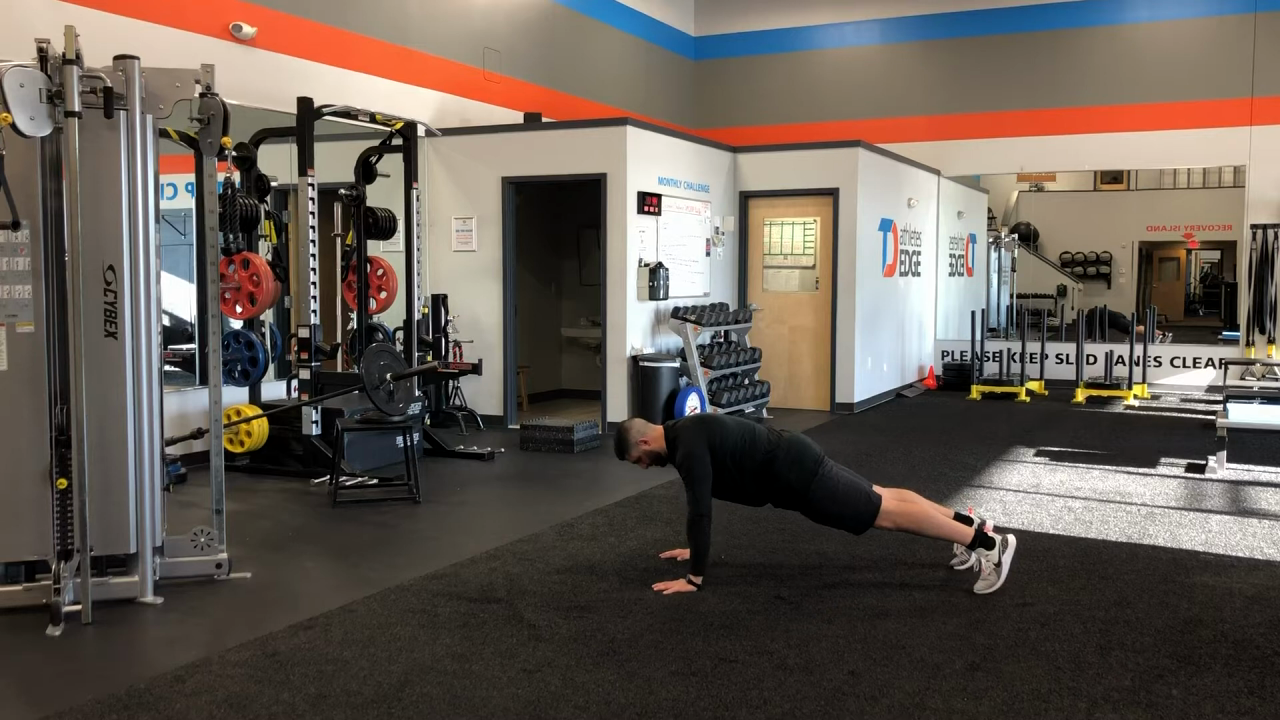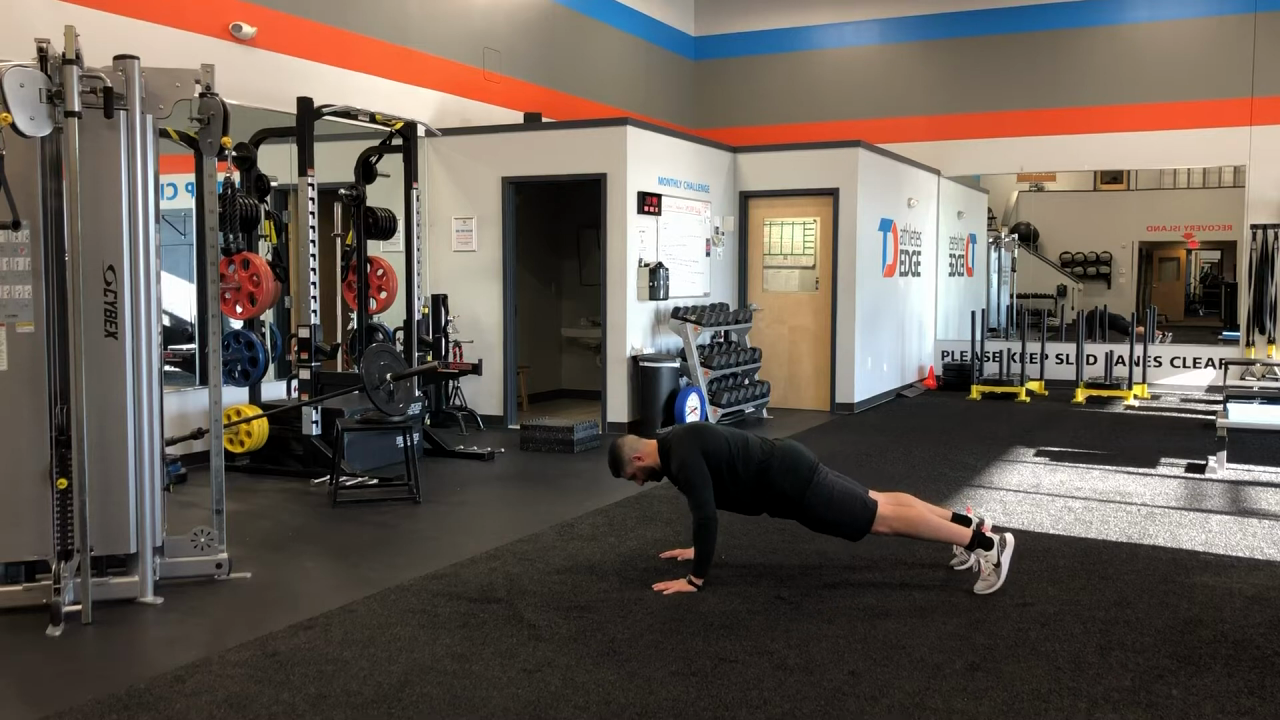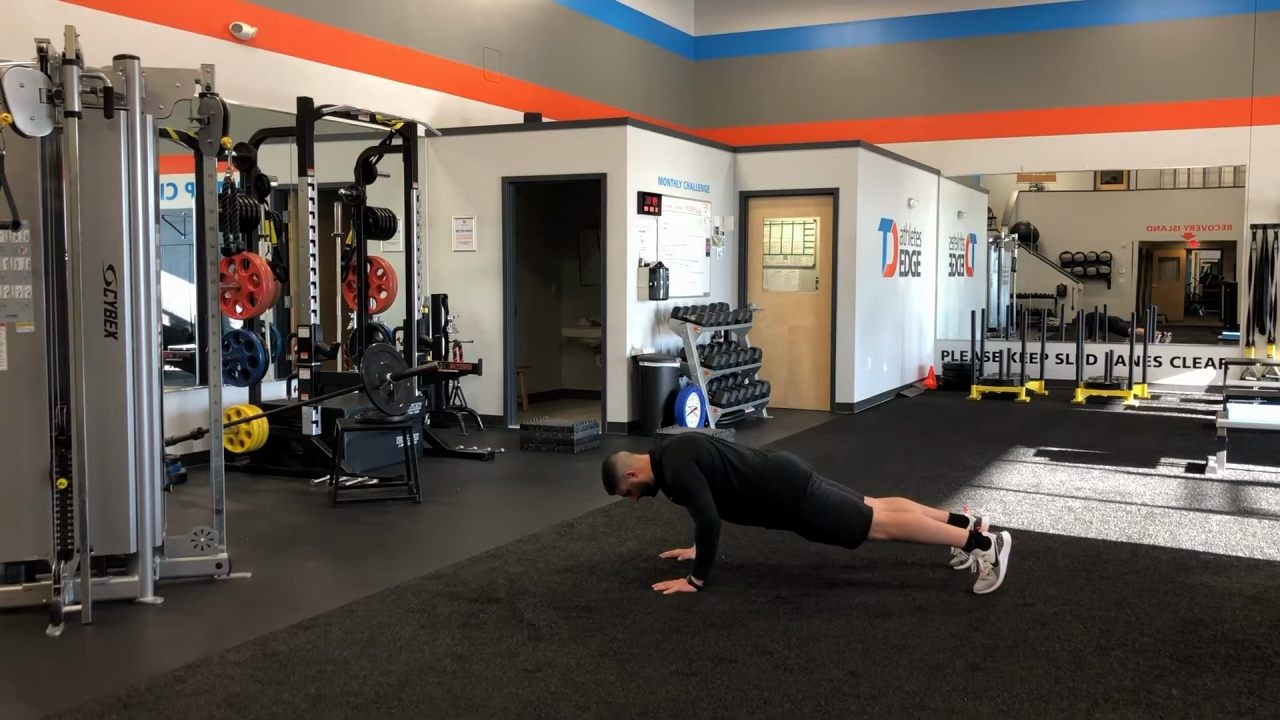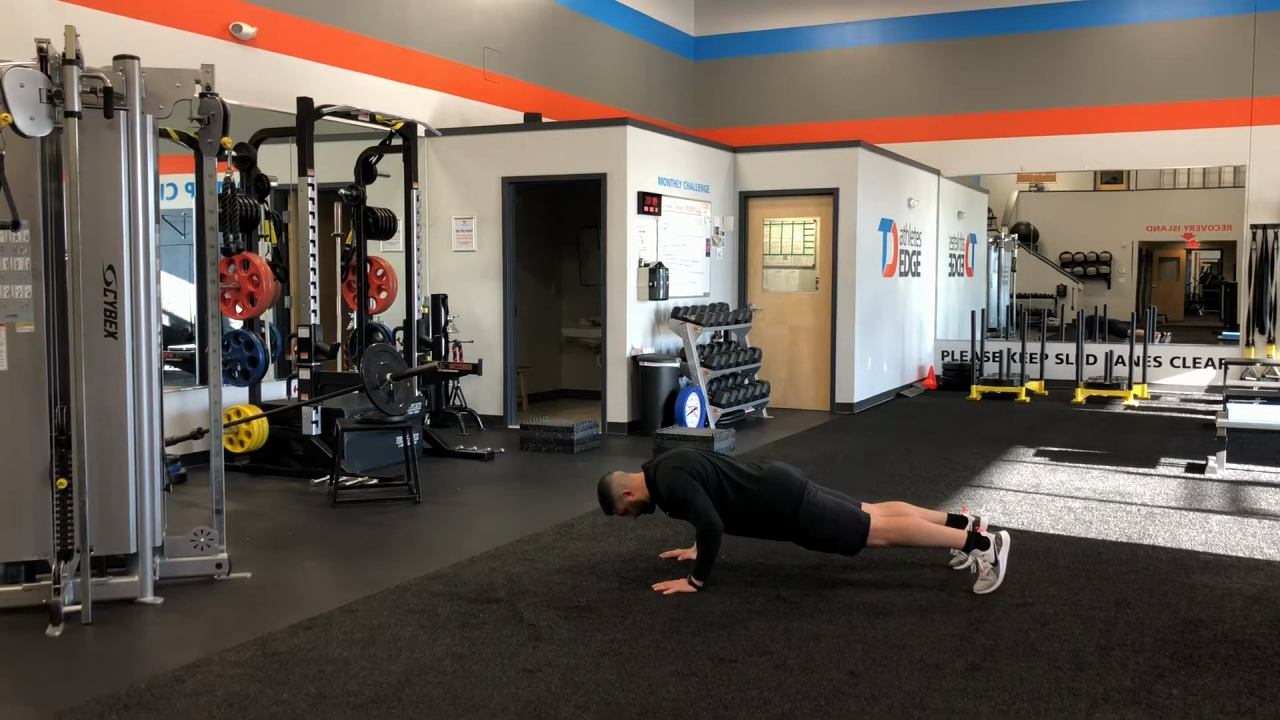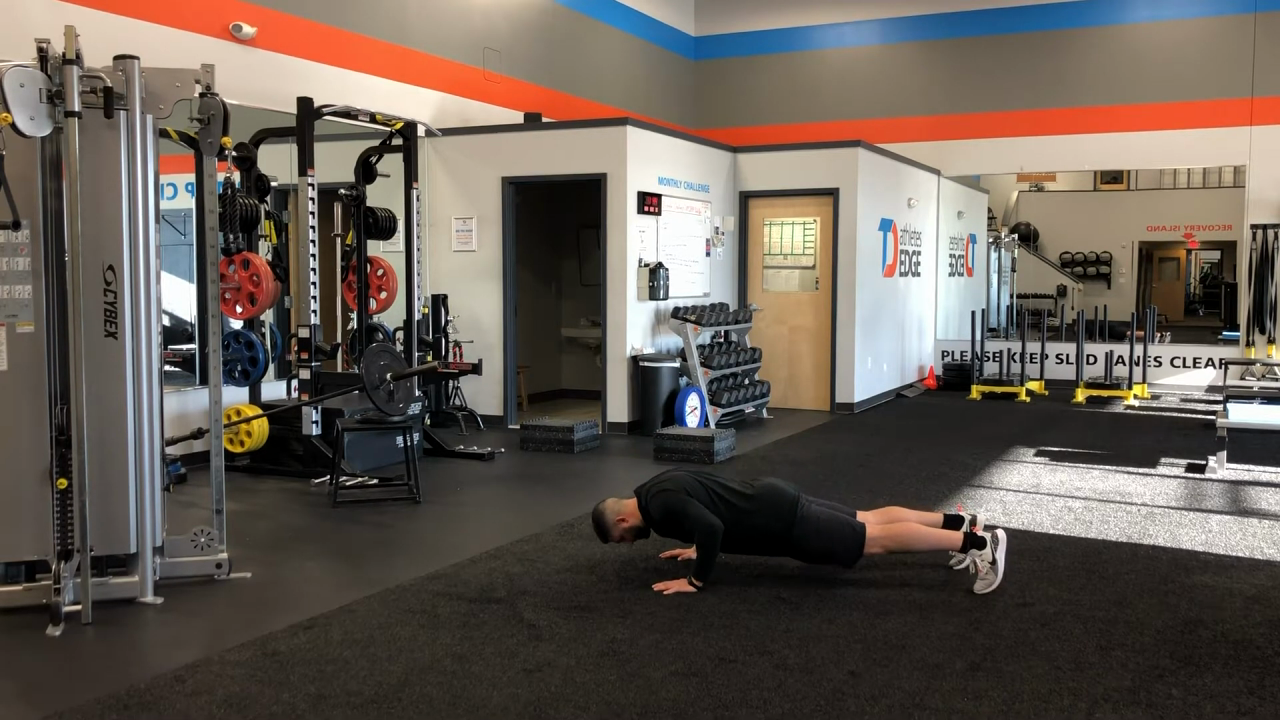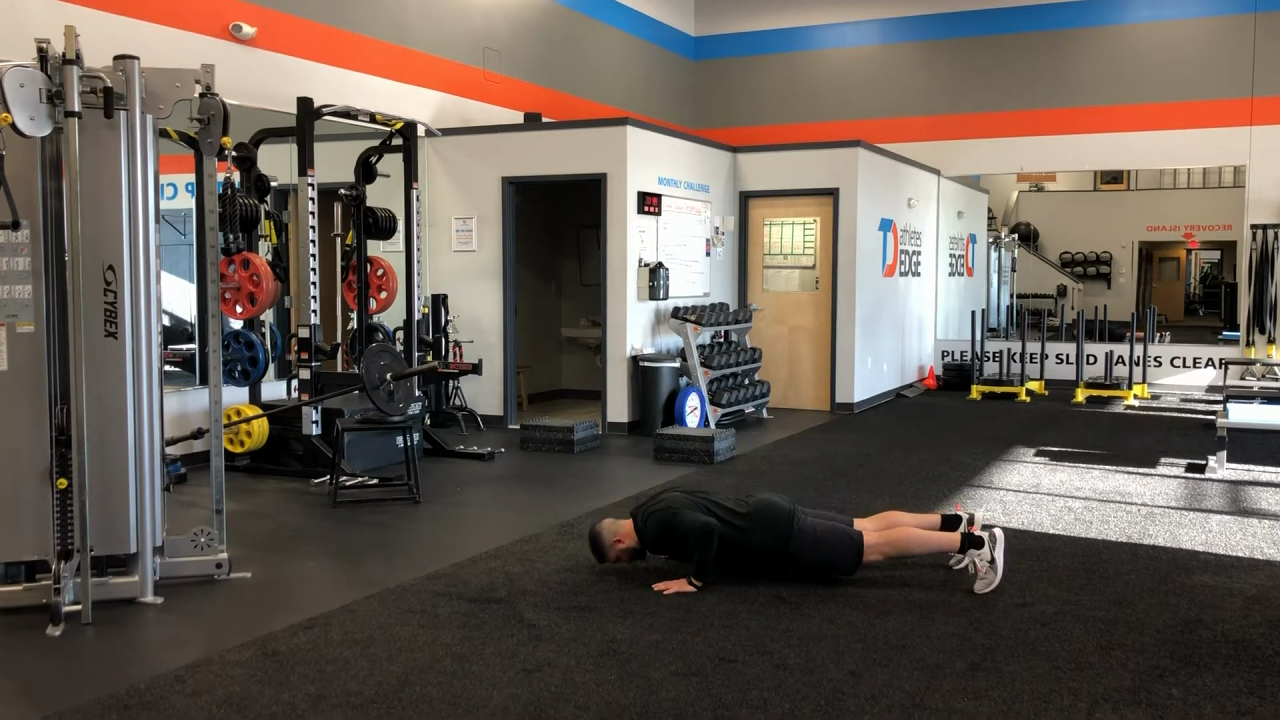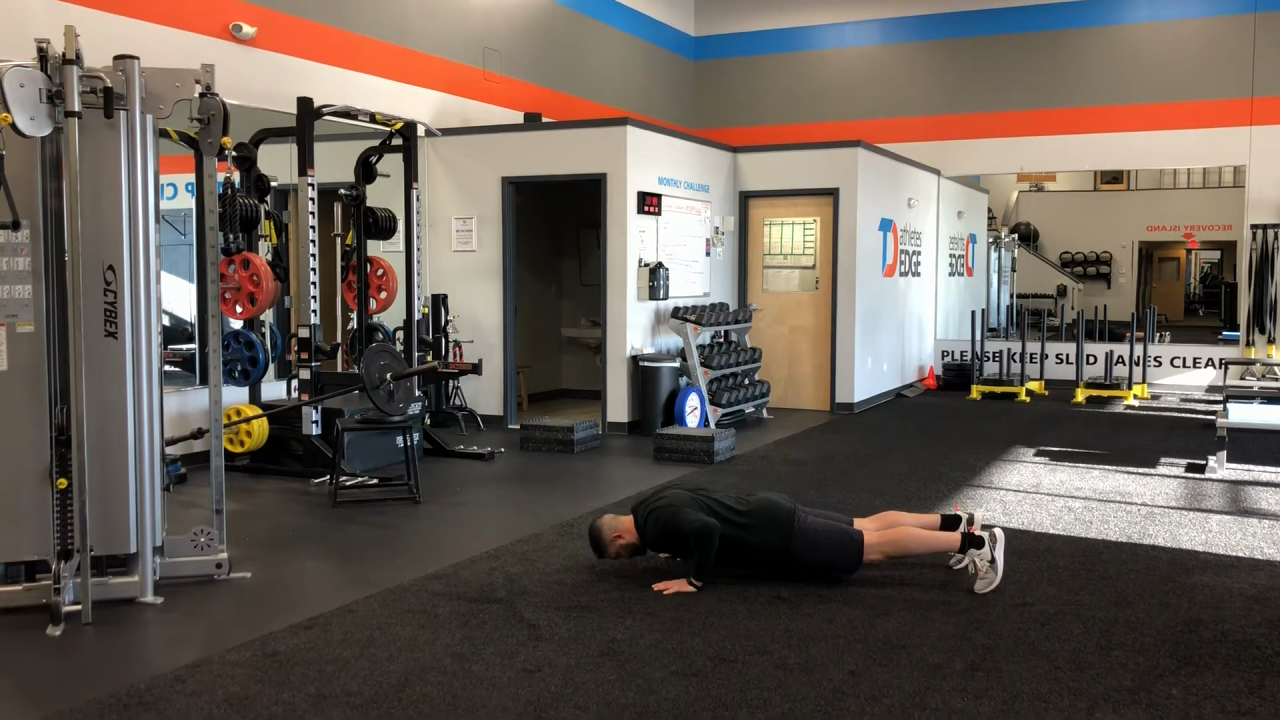
dt=0.7s
person 1, frame 1
left shoulder: (687, 447)
right shoulder: (686, 433)
left elbow: (700, 510)
right elbow: (701, 506)
left wrist: (695, 577)
right wrist: (695, 548)
left hip: (795, 475)
right hip: (794, 462)
left knee: (886, 514)
right knee: (881, 498)
left ankle: (988, 544)
right ankle: (968, 524)
person 1, frame 2
left shoulder: (682, 457)
right shoulder: (679, 443)
left elbow: (706, 514)
right elbow: (707, 507)
left wrist: (696, 578)
right wrist: (697, 548)
left hip: (791, 483)
right hip: (789, 469)
left knee: (883, 518)
right knee: (878, 501)
left ankle: (986, 544)
right ankle: (965, 523)
person 1, frame 3
left shoulder: (676, 467)
right shoulder: (674, 453)
left elbow: (709, 519)
right elbow: (710, 503)
left wrist: (696, 579)
right wrist: (698, 548)
left hip: (788, 495)
right hip: (784, 477)
left knee: (880, 526)
right knee: (875, 508)
left ankle: (982, 543)
right ankle: (962, 522)
person 1, frame 4
left shoulder: (669, 483)
right shoulder: (668, 468)
left elbow: (712, 524)
left wrist: (696, 579)
right wrist: (698, 548)
left hip: (785, 505)
right hip: (780, 488)
left knee: (879, 531)
right knee: (873, 513)
left ankle: (983, 544)
right ankle: (961, 523)
person 1, frame 5
left shoulder: (661, 504)
right shoulder: (660, 488)
left elbow: (712, 528)
left wrist: (697, 580)
right wrist: (698, 548)
left hip: (782, 523)
right hip: (773, 501)
left knee: (876, 540)
right knee: (869, 520)
left ankle: (978, 543)
right ankle: (958, 523)
person 1, frame 6
left shoulder: (656, 525)
right shoulder: (658, 506)
left elbow: (706, 528)
left wrist: (695, 579)
right wrist: (687, 549)
left hip: (778, 537)
right hip: (769, 516)
left knee: (874, 547)
right knee: (868, 525)
left ankle: (977, 542)
right ankle: (957, 522)
person 1, frame 7
left shoulder: (656, 522)
right shoulder: (659, 502)
left elbow: (707, 530)
left wrist: (695, 580)
right wrist: (689, 549)
left hip: (778, 536)
right hip: (769, 513)
left knee: (874, 548)
right knee: (867, 527)
left ankle: (977, 543)
right ankle: (956, 523)
